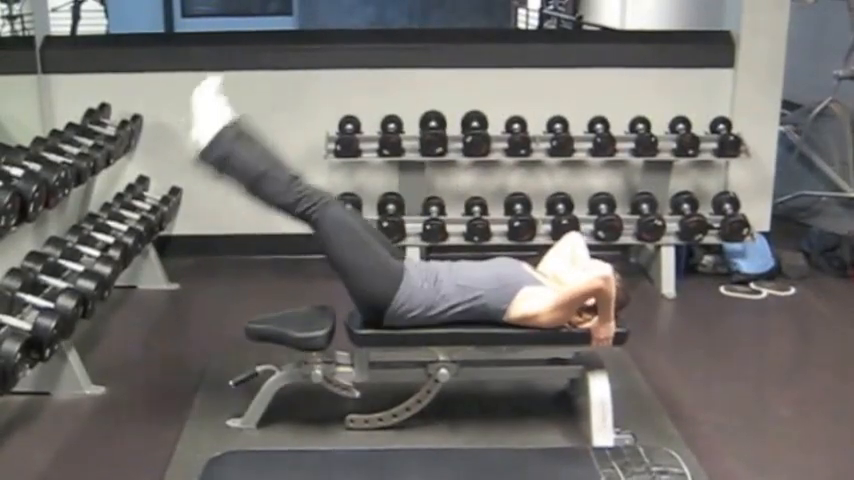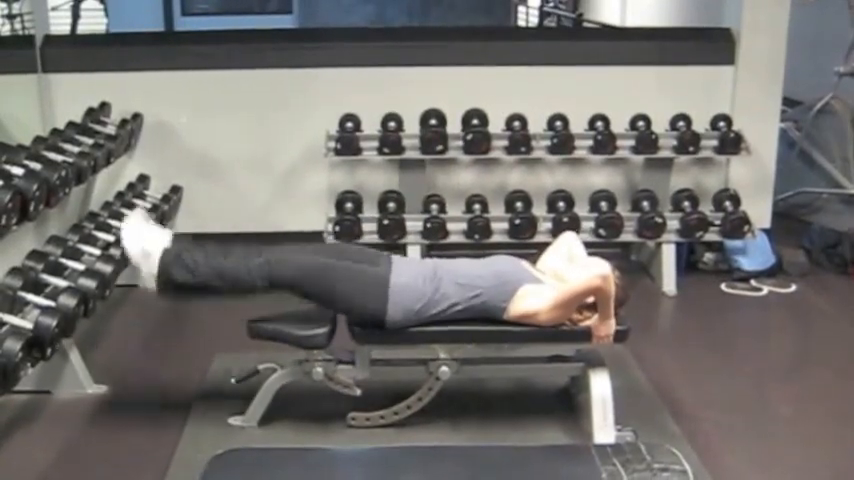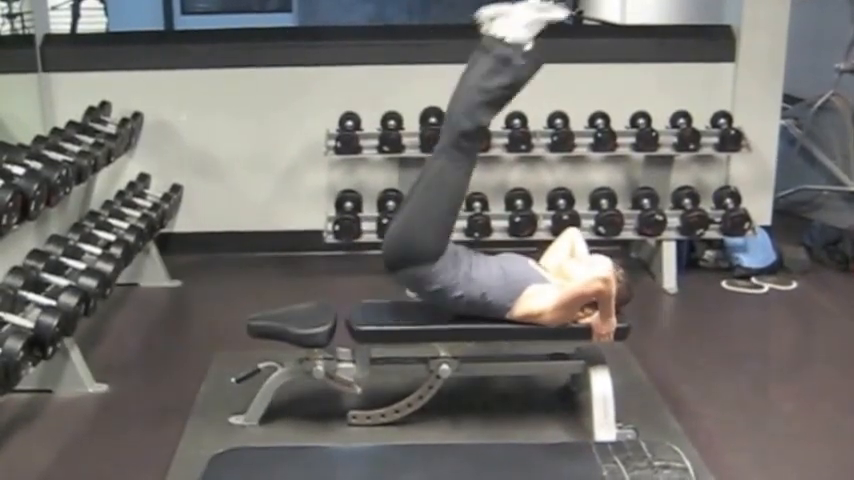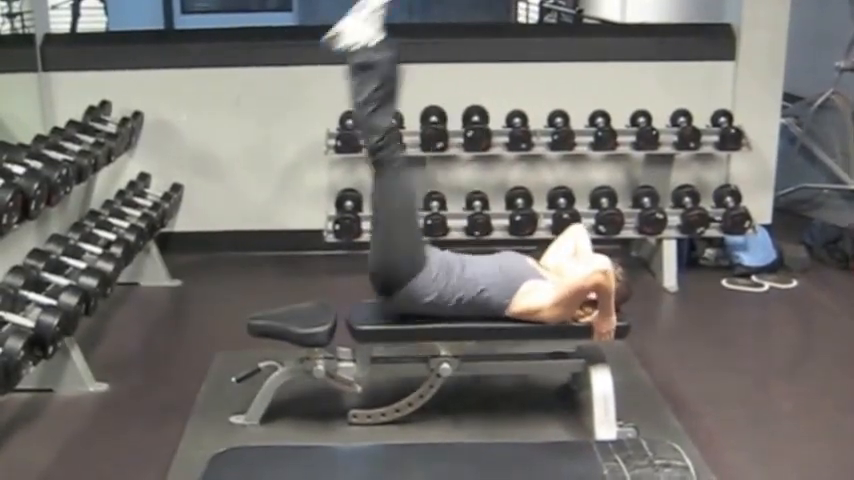
dt=0.7s
person 1, frame 1
left shoulder: (545, 309)
right shoulder: (546, 286)
left elbow: (603, 275)
right elbow: (572, 238)
left wrist: (604, 322)
left hip: (396, 298)
right hip: (410, 282)
left knee: (316, 206)
right knee: (330, 212)
left ankle: (220, 137)
right ankle: (224, 139)
person 1, frame 2
left shoulder: (546, 306)
right shoulder: (537, 277)
left elbow: (601, 272)
right elbow: (568, 238)
left wrist: (603, 320)
left hip: (401, 299)
right hip: (405, 275)
left knee: (284, 267)
right knee: (299, 255)
left ankle: (166, 266)
right ankle: (169, 257)
person 1, frame 3
left shoulder: (550, 306)
right shoulder: (546, 278)
left elbow: (600, 277)
right elbow: (571, 233)
left wrist: (605, 318)
left hip: (417, 260)
right hip: (426, 260)
left knee: (460, 141)
person 1, frame 4
left shoulder: (552, 304)
right shoulder: (555, 275)
left elbow: (599, 271)
right elbow: (578, 230)
left hip: (416, 281)
right hip: (429, 274)
left knee: (389, 156)
left ankle: (365, 48)
